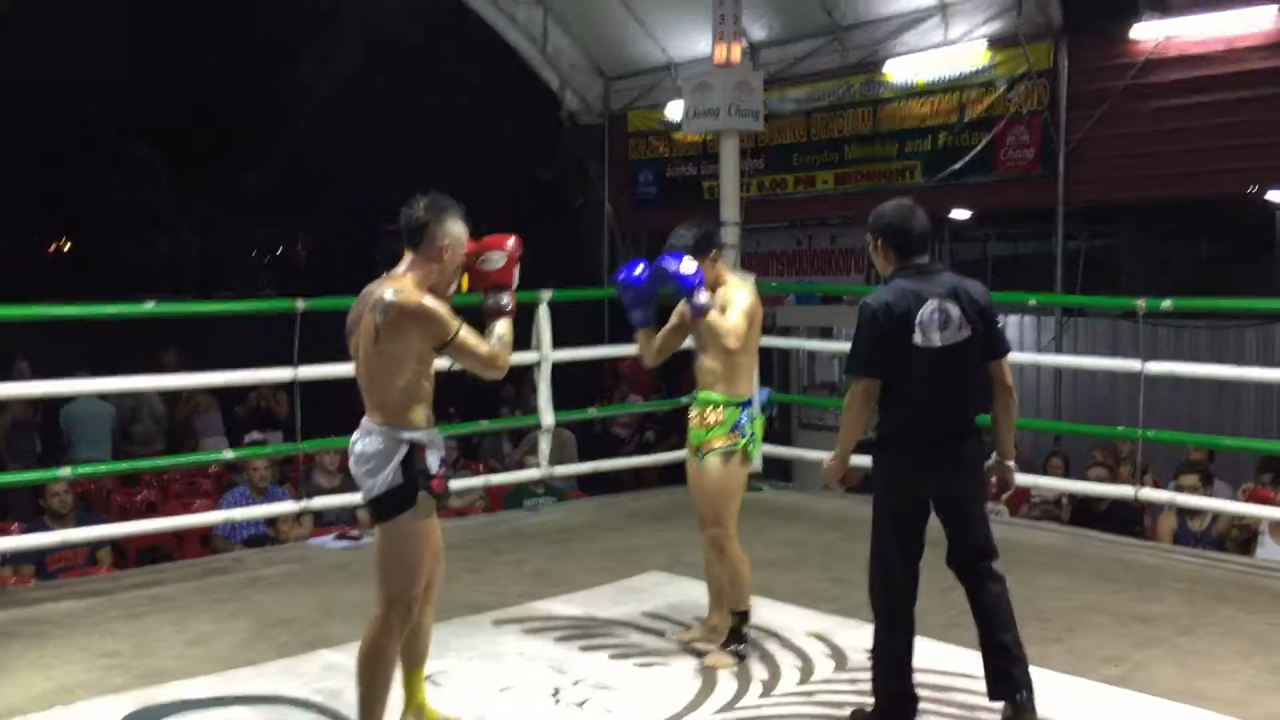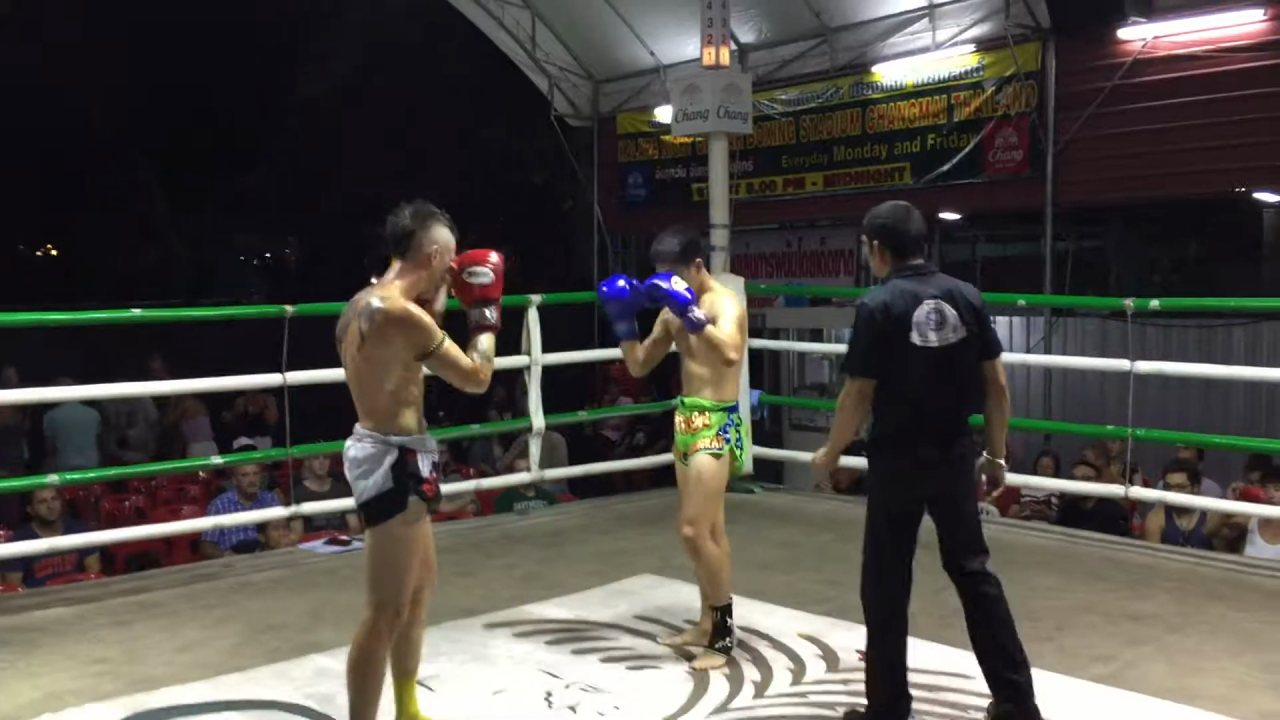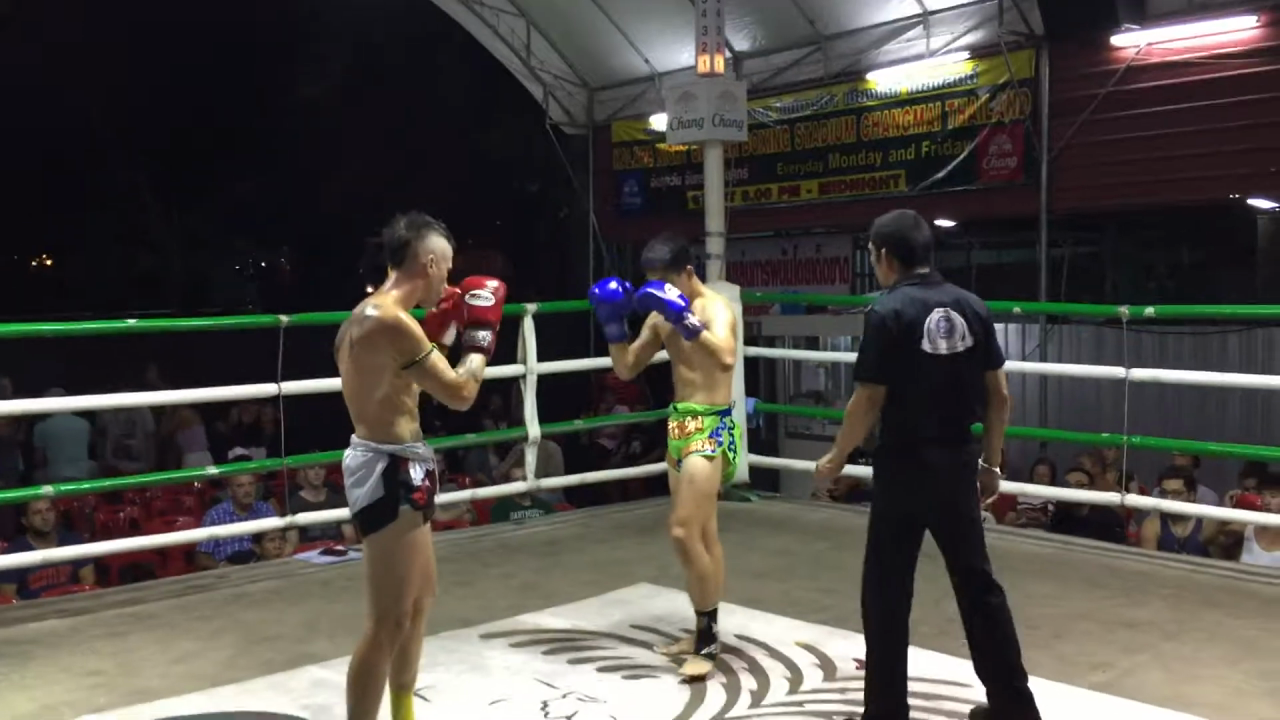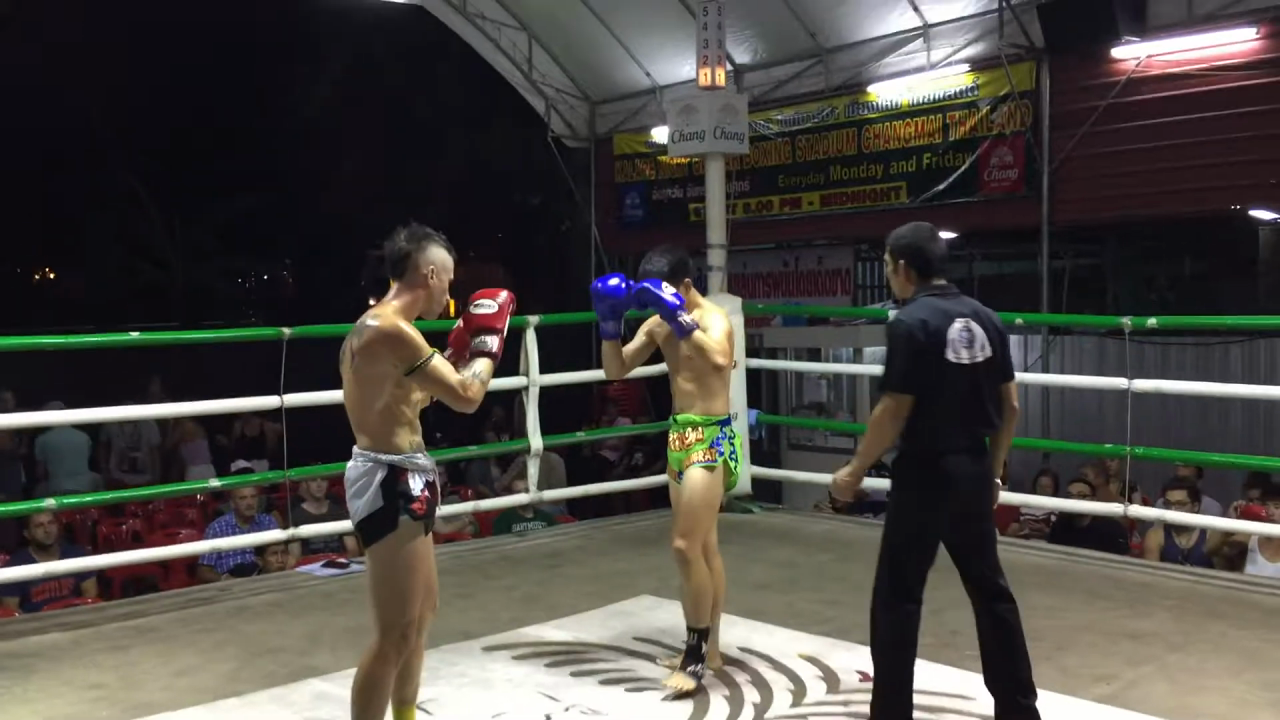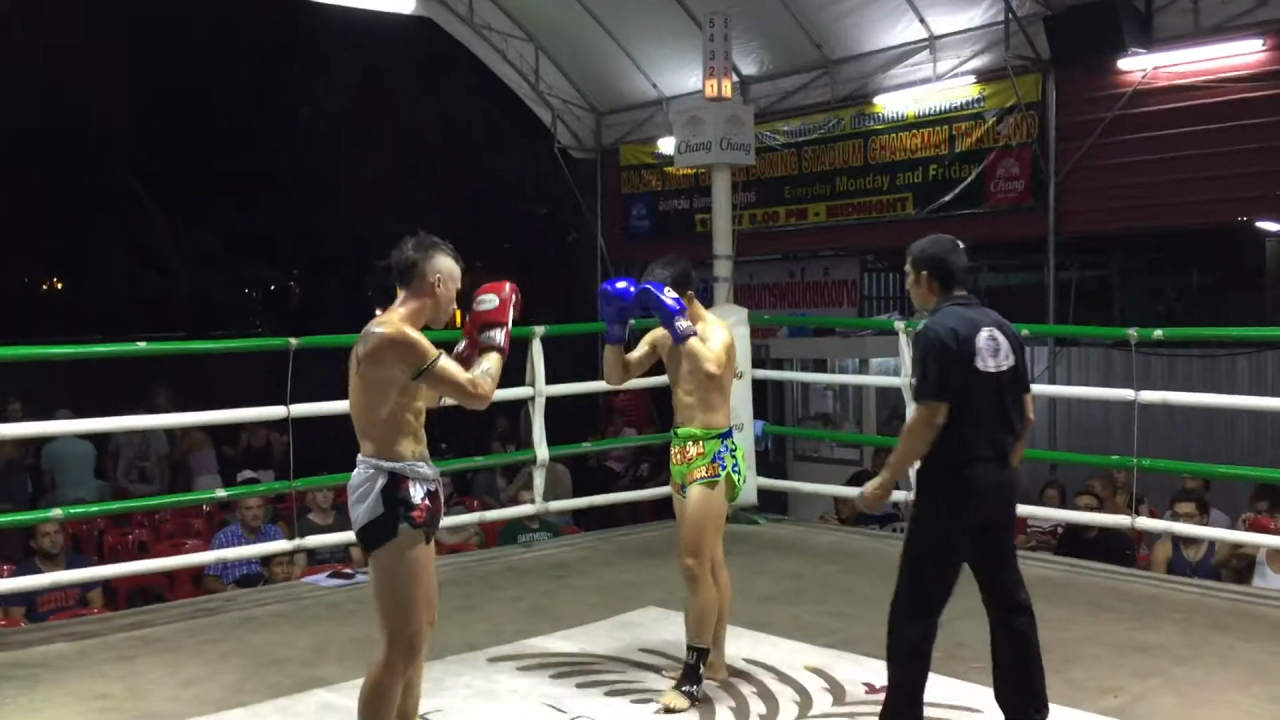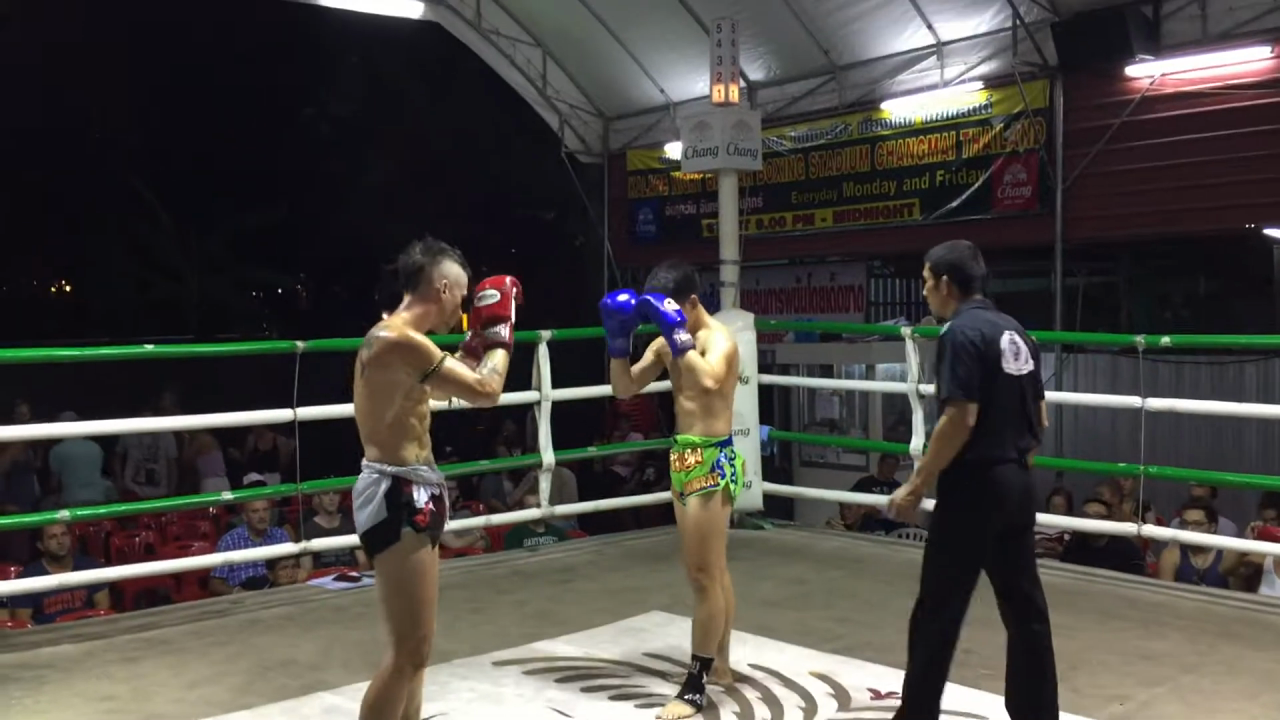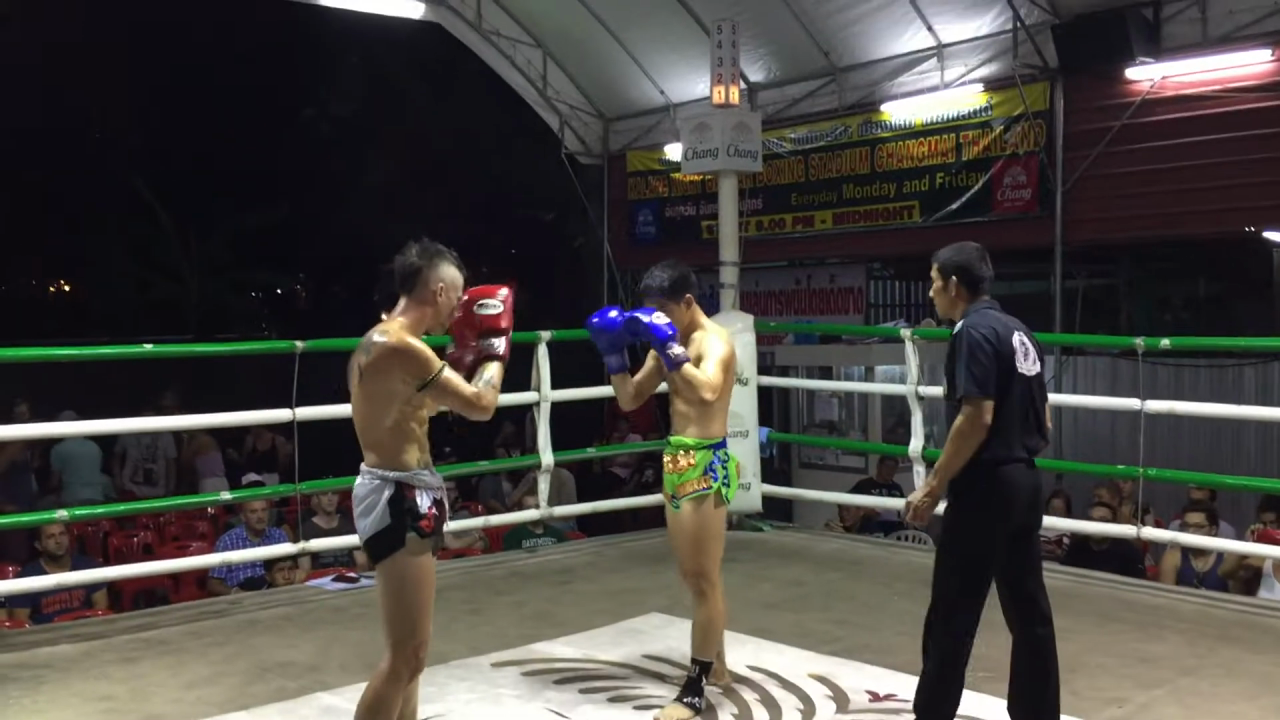
dt=0.1s
person 1, frame 1
left shoulder: (374, 295)
right shoulder: (414, 306)
right elbow: (495, 363)
left wrist: (446, 288)
right wrist: (501, 294)
left hip: (389, 444)
right hip: (403, 455)
left knee: (427, 579)
right knee: (398, 605)
person 1, frame 2
left shoulder: (364, 303)
right shoulder: (400, 313)
right elbow: (476, 377)
left wrist: (437, 300)
right wrist: (486, 310)
left hip: (387, 452)
right hip: (395, 460)
left knee: (420, 585)
right knee: (387, 610)
person 1, frame 3
left shoulder: (367, 315)
right shoulder: (392, 322)
right elbow: (460, 394)
left wrist: (441, 329)
right wrist: (482, 331)
left hip: (394, 468)
right hip: (390, 472)
left knee: (420, 597)
right knee: (390, 622)
person 1, frame 4
left shoulder: (373, 326)
right shoulder: (393, 332)
right elbow: (466, 397)
left wrist: (457, 347)
right wrist: (488, 338)
left hip: (398, 480)
right hip: (391, 482)
left knee: (422, 611)
right knee: (395, 634)
person 1, frame 5
left shoulder: (384, 334)
right shoulder: (397, 338)
left elbow: (433, 393)
right elbow: (477, 393)
left wrist: (473, 343)
right wrist: (496, 335)
left hip: (403, 490)
right hip: (395, 493)
left knee: (420, 629)
right knee: (403, 644)
person 1, frame 6
left shoulder: (388, 338)
right shoulder: (402, 342)
left elbow: (441, 388)
right elbow: (485, 392)
left wrist: (479, 338)
right wrist: (500, 330)
left hip: (407, 493)
right hip: (398, 496)
left knee: (415, 641)
right knee: (411, 649)
person 1, frame 7
left shoulder: (378, 341)
right shoulder: (402, 348)
left elbow: (420, 399)
right elbow: (480, 405)
left wrist: (466, 339)
right wrist: (496, 337)
left hip: (397, 494)
right hip: (399, 500)
left knee: (411, 646)
right knee: (406, 654)
person 2, frame 1
left shoulder: (881, 306)
right shoulder: (973, 295)
left elbow: (864, 396)
right elbow: (1003, 385)
left wrist: (841, 454)
right wrist: (1004, 452)
left hip: (904, 458)
right hip: (962, 453)
left knee: (894, 583)
right knee: (979, 569)
person 2, frame 2
left shoulder: (877, 306)
right shoulder: (967, 297)
left elbow: (858, 395)
right elbow: (996, 385)
left wrist: (831, 450)
right wrist: (996, 451)
left hip: (897, 458)
right hip: (954, 453)
left knee: (886, 584)
right knee: (972, 569)
person 2, frame 3
left shoulder: (887, 313)
right shoulder: (970, 306)
left elbow: (868, 402)
right elbow: (998, 394)
left wrist: (836, 457)
right wrist: (990, 460)
left hip: (906, 464)
right hip: (956, 460)
left knee: (887, 589)
right knee: (975, 578)
person 2, frame 4
left shoulder: (910, 322)
right shoulder: (985, 318)
left elbow: (894, 412)
right elbow: (1009, 406)
left wrist: (855, 469)
right wrist: (993, 470)
left hip: (924, 475)
right hip: (973, 471)
left knee: (897, 600)
right knee: (990, 590)
person 2, frame 5
left shoulder: (936, 330)
right shoulder: (1001, 327)
left elbow: (929, 419)
right elbow: (1026, 416)
left wrist: (886, 480)
left hip: (952, 483)
right hip: (997, 480)
left knee: (916, 609)
right knee: (1009, 603)
person 2, frame 6
left shoulder: (960, 332)
right shoulder: (1015, 333)
left elbow: (960, 420)
right elbow: (1040, 420)
left wrist: (916, 485)
left hip: (973, 486)
right hip: (1017, 483)
left knee: (937, 611)
right knee: (1026, 609)
person 2, frame 7
left shoulder: (971, 331)
right shoulder: (1017, 331)
left elbow: (977, 418)
right elbow: (1041, 420)
left wrist: (932, 487)
left hip: (987, 486)
right hip: (1024, 482)
left knee: (951, 614)
right knee: (1029, 611)
person 3, frame 1
left shoulder: (740, 295)
right shoulder: (689, 305)
left elbow: (732, 343)
right elbow: (652, 358)
left wrist: (697, 294)
right wrist: (639, 307)
left hip: (732, 419)
right hip: (701, 416)
left knee: (718, 532)
right knee: (713, 529)
left ankle: (738, 635)
right ankle: (717, 621)
person 3, frame 2
left shoulder: (726, 303)
right shoulder: (671, 313)
left elbow: (730, 354)
right elbow: (638, 367)
left wrist: (691, 311)
right wrist: (623, 320)
left hip: (718, 424)
right hip: (687, 421)
left knee: (693, 531)
right knee: (707, 530)
left ankle: (724, 630)
right ankle: (708, 623)
person 3, frame 3
left shoulder: (716, 308)
right shoulder: (661, 317)
left elbow: (726, 359)
right elbow: (624, 369)
left wrist: (684, 316)
right wrist: (614, 322)
left hip: (711, 430)
right hip: (679, 427)
left knee: (683, 532)
right knee: (702, 535)
left ankle: (706, 641)
right ankle: (704, 632)
person 3, frame 4
left shoulder: (713, 318)
right shoulder: (657, 325)
left elbow: (720, 360)
right elbow: (615, 370)
left wrist: (678, 315)
right wrist: (610, 321)
left hip: (711, 440)
right hip: (679, 439)
left knee: (685, 545)
right knee: (703, 547)
left ankle: (695, 659)
right ankle: (706, 647)
person 3, frame 5
left shoulder: (715, 332)
right shoulder: (661, 336)
left elbow: (711, 370)
right elbow: (615, 375)
left wrist: (677, 322)
right wrist: (615, 325)
left hip: (712, 455)
right hip: (682, 452)
left knee: (694, 565)
right knee: (710, 563)
left ankle: (691, 680)
right ankle: (713, 658)
person 3, frame 6
left shoulder: (719, 339)
right shoulder: (666, 344)
left elbow: (709, 384)
right elbow: (624, 388)
left wrist: (677, 334)
right wrist: (618, 339)
left hip: (712, 462)
right hip: (683, 459)
left knee: (702, 575)
right knee: (713, 569)
right ankle: (718, 663)
person 3, frame 7
left shoulder: (715, 341)
right shoulder: (666, 343)
left elbow: (708, 395)
right elbow: (629, 400)
left wrist: (670, 348)
right wrist: (614, 352)
left hip: (706, 465)
right hip: (677, 461)
left knee: (702, 579)
right knee: (694, 573)
right ankle: (714, 664)
